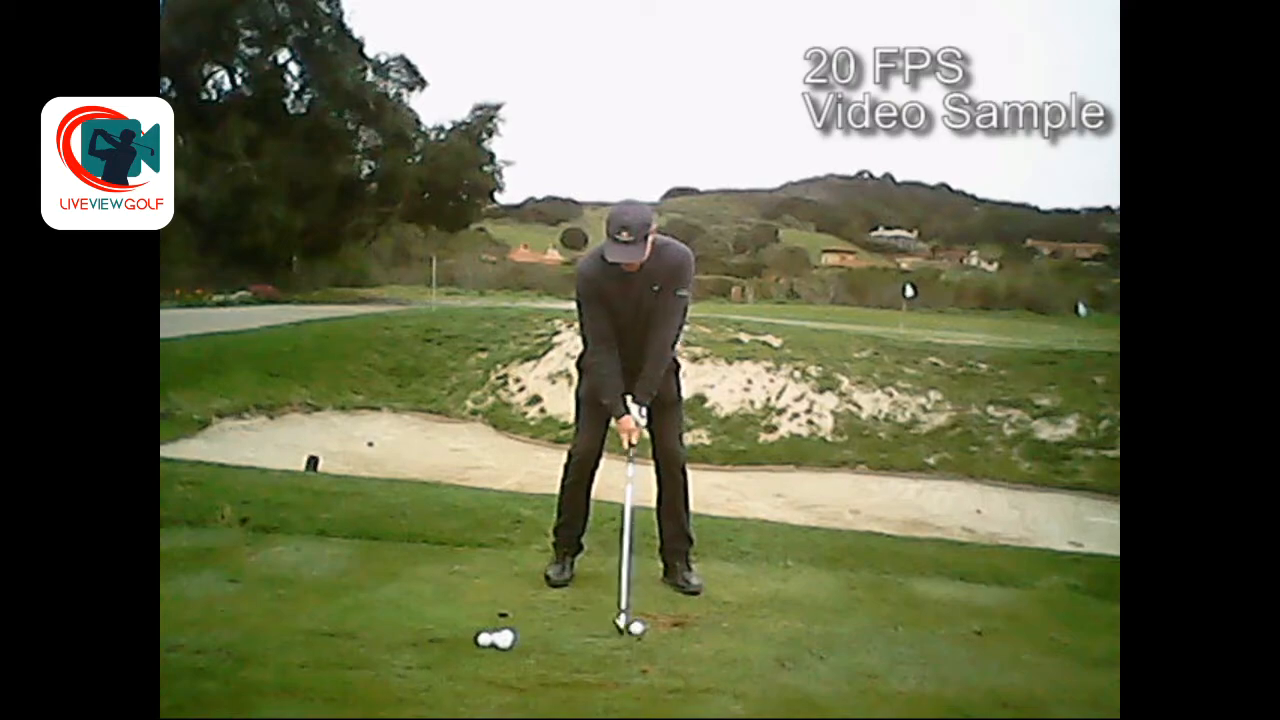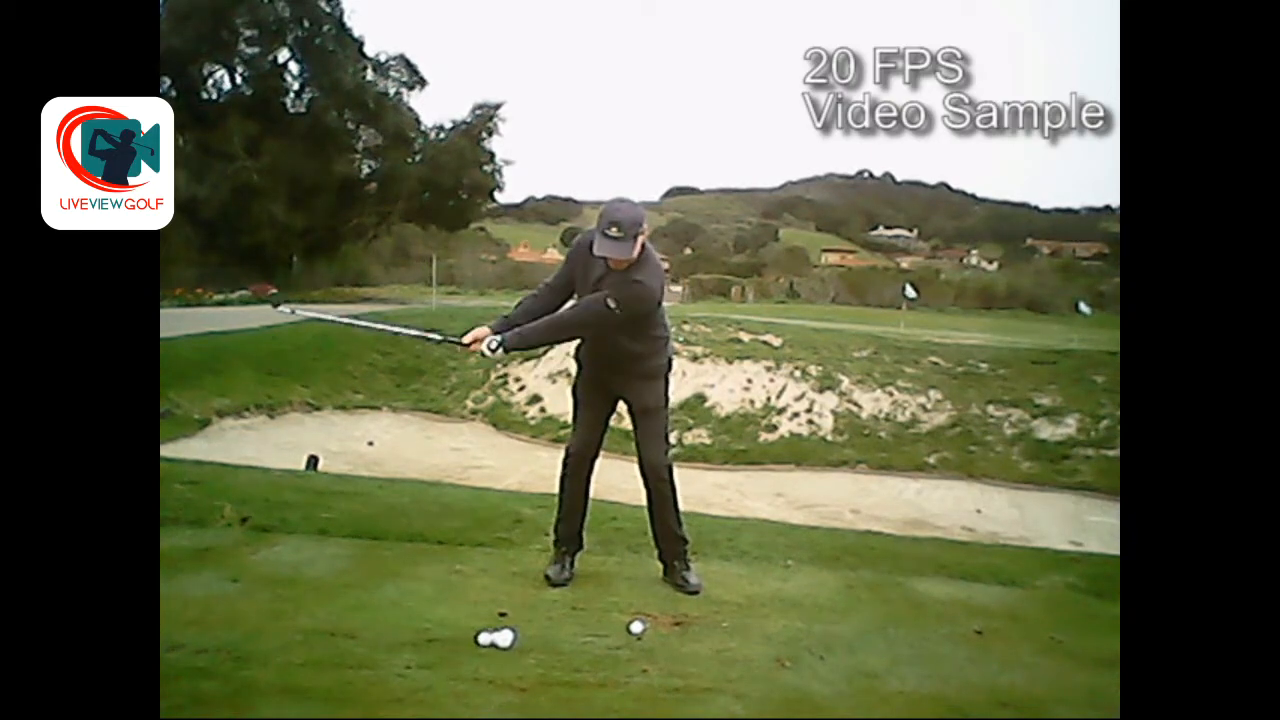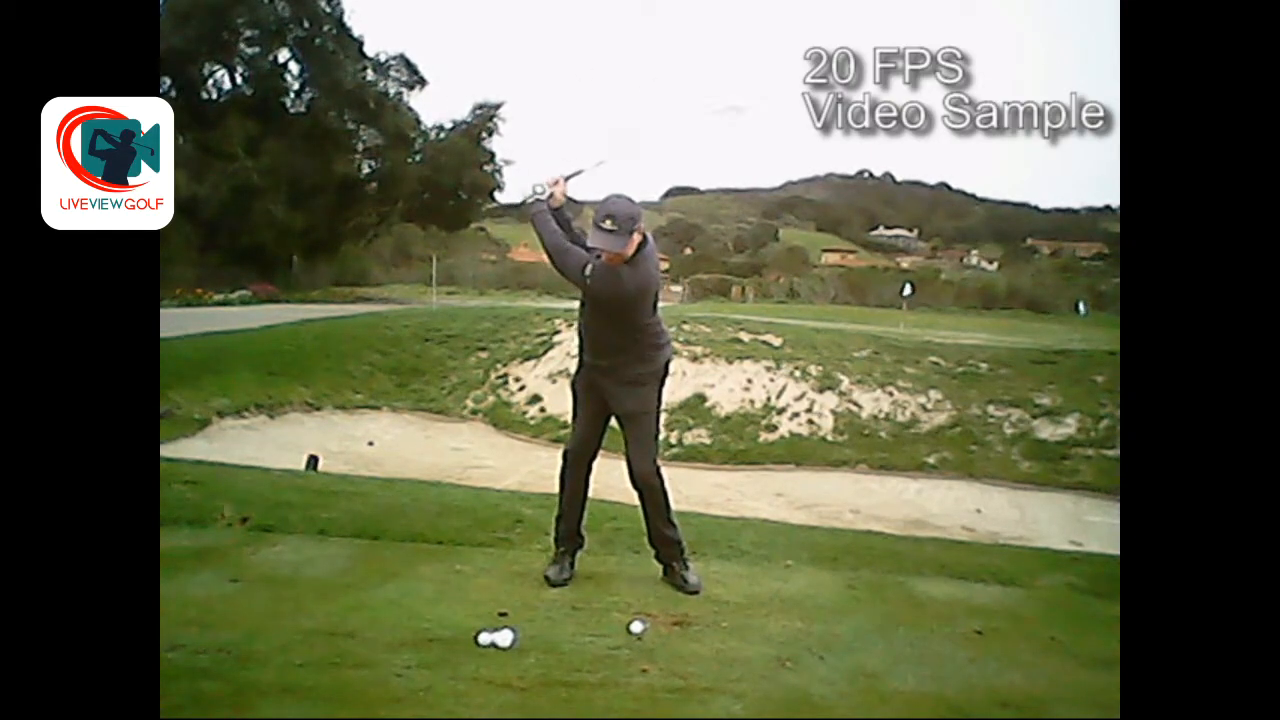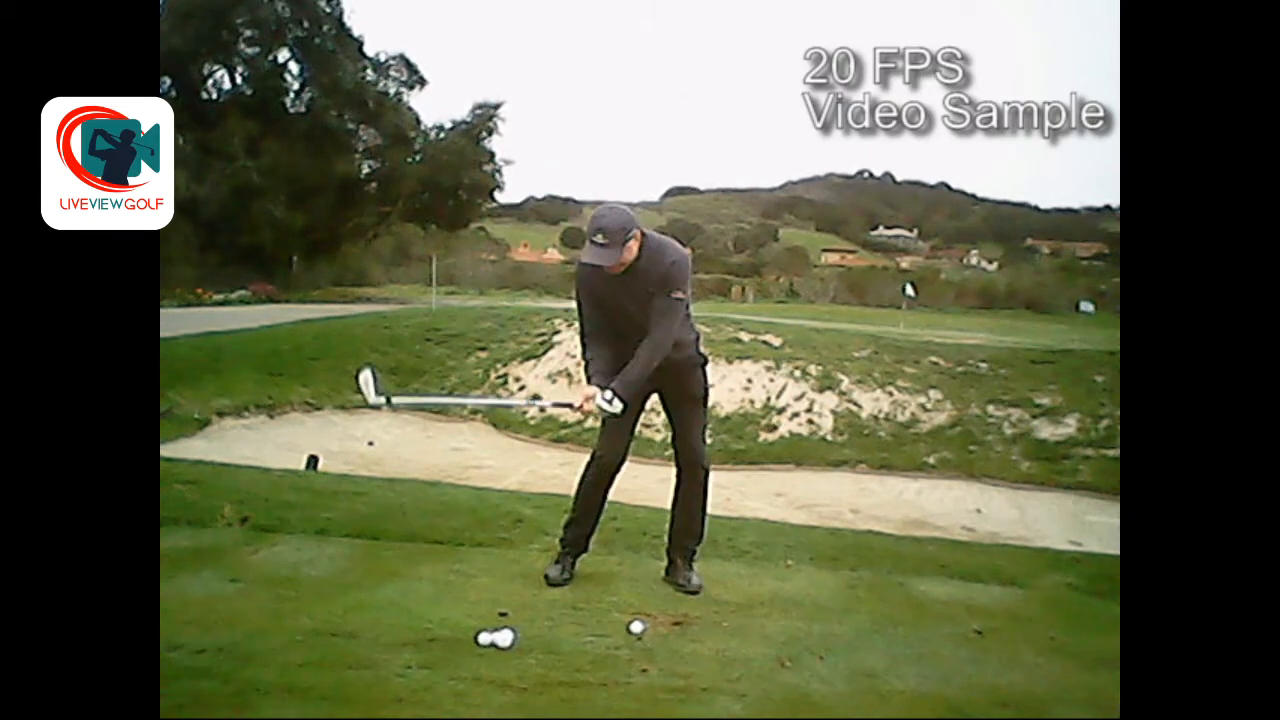
dt=1s
person 1, frame 1
left shoulder: (678, 260)
right shoulder: (590, 271)
left elbow: (663, 336)
right elbow: (600, 344)
left wrist: (641, 401)
right wrist: (617, 409)
left hip: (657, 370)
right hip: (603, 369)
left knee: (671, 458)
right knee: (583, 455)
left ankle: (677, 559)
right ankle: (565, 551)
person 1, frame 2
left shoulder: (644, 283)
right shoulder: (587, 244)
left elbow: (572, 323)
right elbow: (553, 291)
left wrist: (504, 341)
right wrist: (498, 325)
left hip: (644, 372)
right hip: (596, 366)
left knee: (655, 464)
right knee: (579, 455)
left ankle: (675, 559)
right ankle: (565, 550)
person 1, frame 3
left shoulder: (629, 280)
right shoulder: (619, 239)
left elbow: (564, 255)
right elbow: (579, 253)
left wrist: (539, 208)
right wrist: (558, 208)
left hip: (637, 376)
right hip: (595, 366)
left knee: (643, 469)
right knee: (577, 455)
left ankle: (673, 559)
right ankle: (566, 548)
person 1, frame 4
left shoulder: (672, 260)
right shoulder: (590, 270)
left elbow: (661, 337)
right elbow: (596, 334)
left wrist: (619, 390)
right wrist: (597, 381)
left hip: (679, 363)
right hip: (624, 365)
left knee: (693, 461)
right knee: (607, 457)
left ankle: (681, 559)
right ankle: (570, 550)
